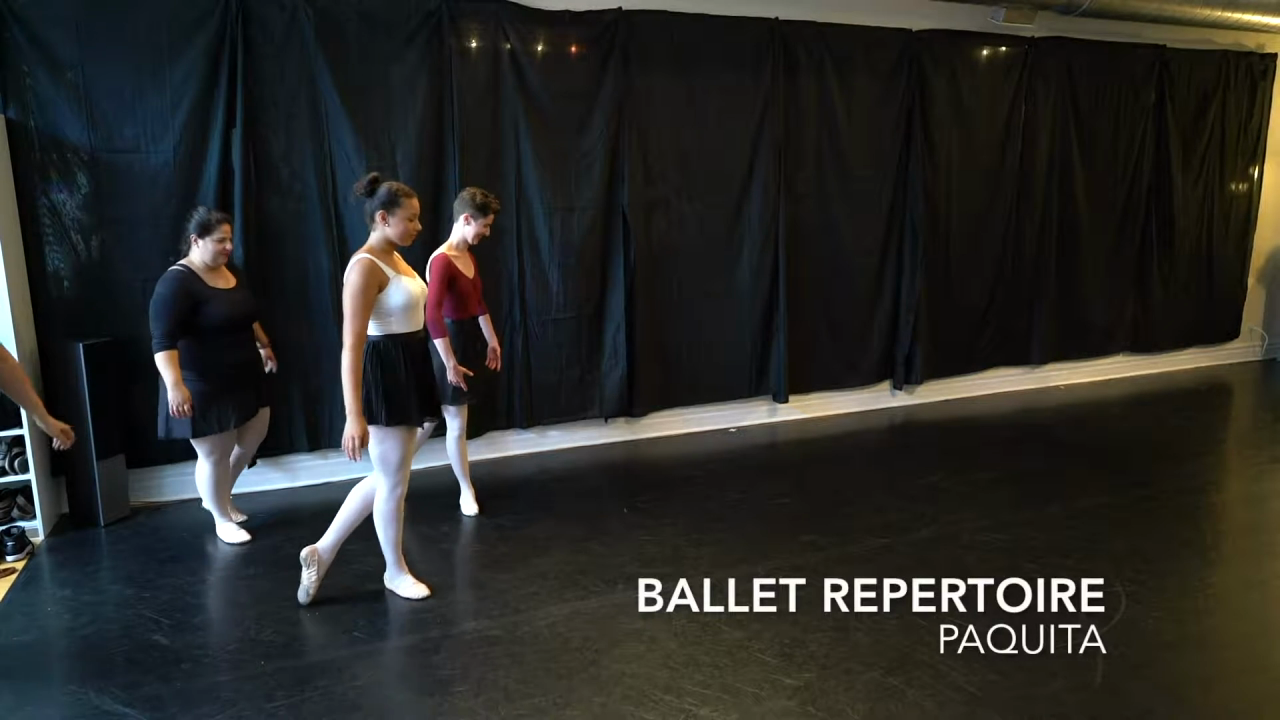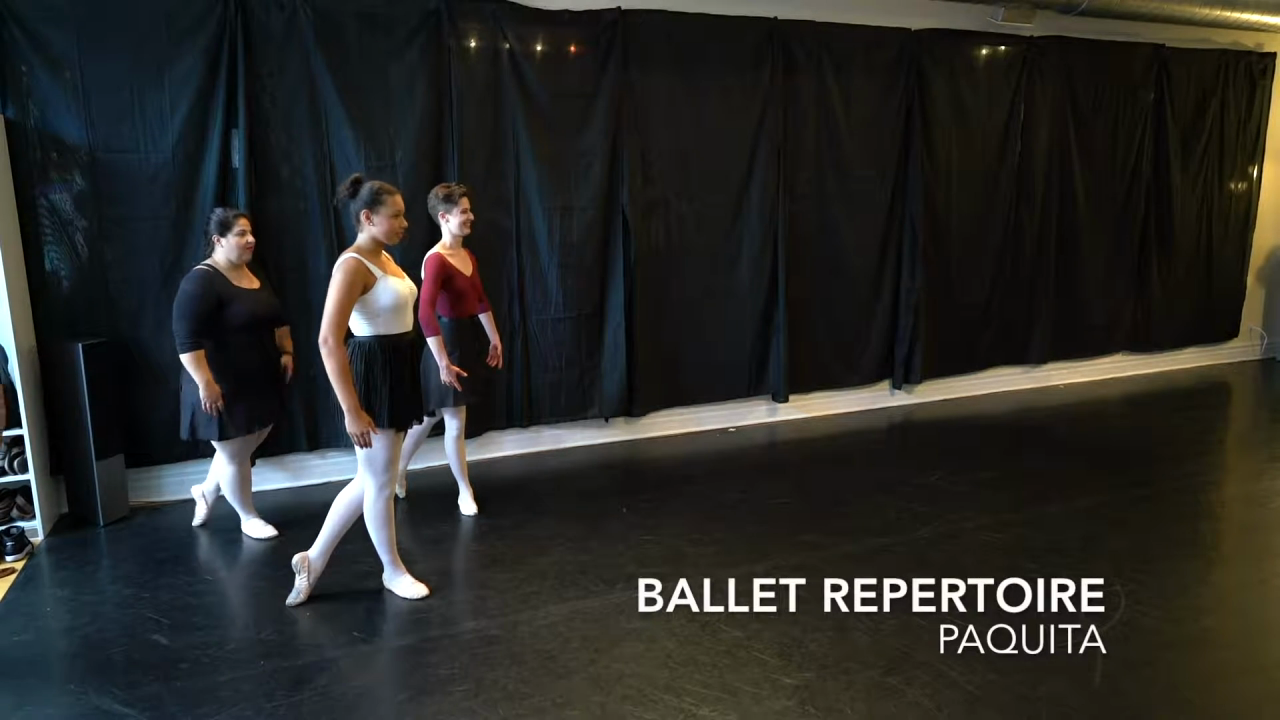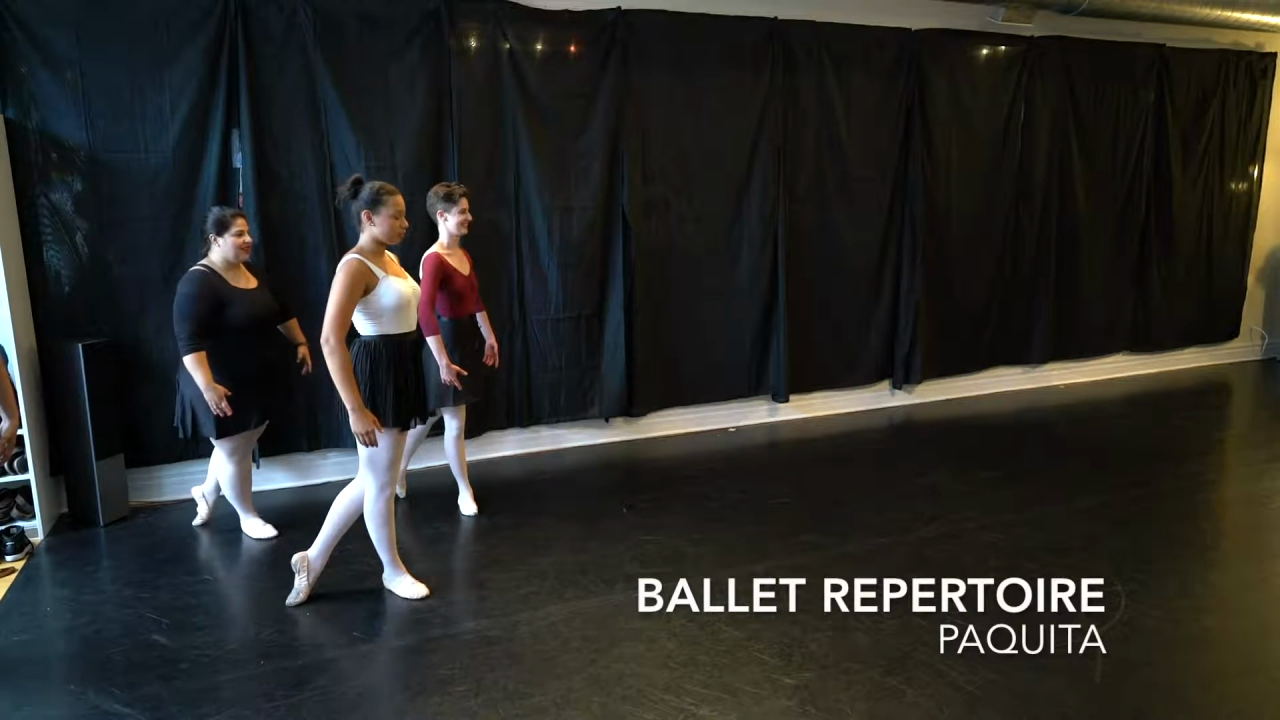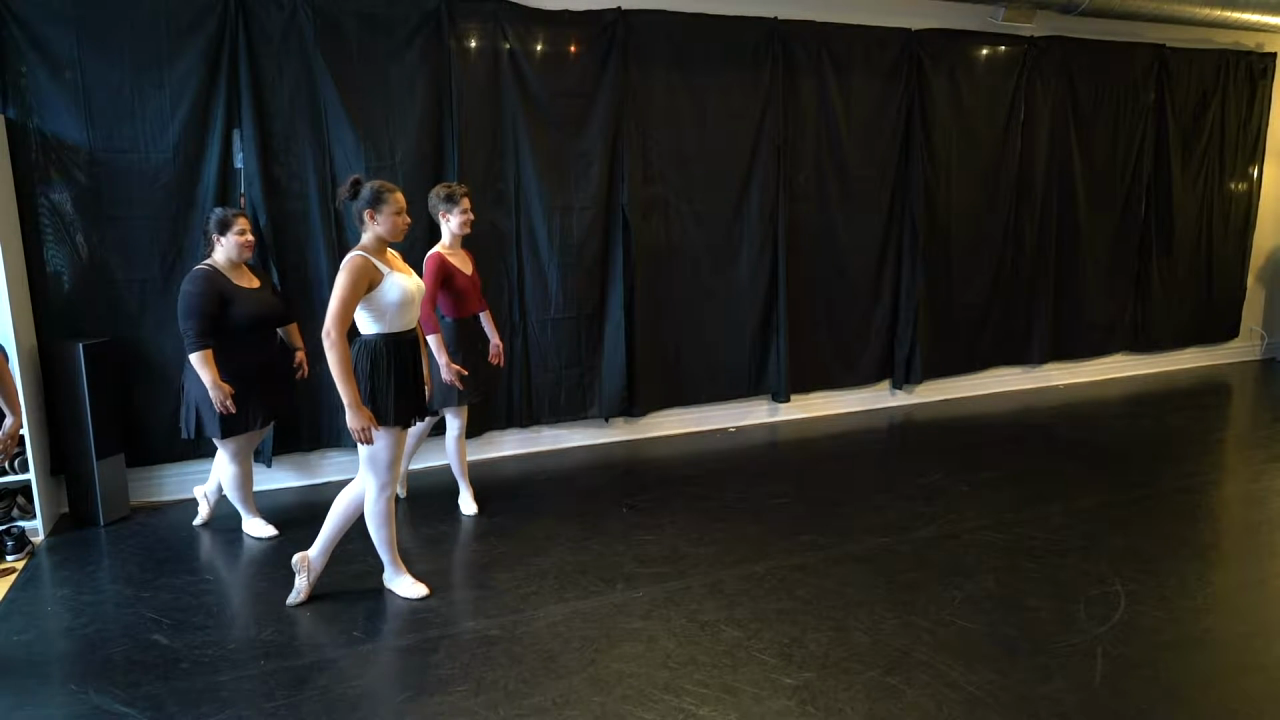
dt=1s
person 1, frame 1
left shoulder: (394, 258)
right shoulder: (366, 267)
right elbow: (352, 345)
right wrist: (354, 416)
left hip: (408, 372)
right hip: (384, 377)
left knee: (385, 477)
right knee: (393, 481)
left ankle: (321, 552)
right ankle: (395, 570)
person 1, frame 2
left shoulder: (384, 258)
right shoulder: (353, 266)
right elbow: (329, 340)
left wrist: (399, 380)
right wrist: (351, 410)
left hip: (396, 371)
right hip: (373, 375)
left knee: (369, 479)
right knee: (380, 483)
left ankle: (313, 560)
right ankle: (392, 570)
person 1, frame 3
left shoulder: (390, 259)
right shoulder: (356, 267)
right elbow: (332, 340)
left wrist: (414, 380)
right wrist: (356, 408)
left hip: (401, 369)
right hip: (377, 373)
left knee: (370, 478)
right knee: (381, 482)
left ankle: (313, 559)
right ankle: (393, 570)
person 1, frame 4
left shoulder: (394, 257)
right shoulder: (359, 264)
right elbow: (332, 334)
left wrist: (424, 370)
right wrist: (352, 405)
left hip: (403, 367)
right hip: (377, 370)
left knee: (370, 478)
right knee: (381, 482)
left ankle: (314, 559)
right ankle: (393, 570)
person 2, frame 1
left shoulder: (229, 271)
right shoulder: (177, 283)
right elbow: (163, 340)
left wrist: (264, 347)
right wrist: (175, 384)
left hip: (245, 379)
right hip: (205, 387)
left knee: (251, 441)
right knee: (215, 456)
left ankle: (220, 497)
right ankle: (222, 519)
person 2, frame 2
left shoulder: (252, 274)
right shoulder: (201, 282)
left elbow: (277, 317)
right elbow: (186, 338)
left wrist: (286, 352)
right wrist: (206, 383)
left hip: (260, 382)
right hip: (225, 388)
left knee: (248, 445)
right knee: (235, 454)
left ankle: (207, 490)
right ankle: (249, 518)
person 2, frame 3
left shoulder: (251, 272)
right shoulder: (198, 282)
left elbow: (280, 310)
right elbow: (189, 341)
left wrist: (300, 343)
right wrist: (207, 385)
left hip: (257, 381)
right hip: (224, 388)
left knee: (240, 444)
right knee: (234, 451)
left ankle: (207, 493)
right ankle: (248, 516)
person 2, frame 4
left shoulder: (255, 273)
right shoulder: (202, 281)
left elbow: (282, 313)
right elbow: (195, 339)
left wrist: (297, 347)
right wrist: (213, 383)
left hip: (261, 380)
right hip: (226, 386)
left knee: (245, 445)
right knee: (236, 451)
left ankle: (209, 492)
right ankle: (250, 516)
person 3, frame 1
left shoulder: (469, 256)
right shoulder: (441, 260)
right elbow: (432, 317)
left wrist: (491, 341)
right wrist: (449, 363)
left hip: (469, 340)
right hip: (449, 345)
right knee: (456, 424)
right ankle: (466, 492)
person 3, frame 2
left shoulder: (468, 255)
right shoulder: (436, 260)
left elbow: (480, 300)
right elbow: (426, 314)
left wrist: (494, 338)
right wrist: (443, 361)
left hip: (469, 338)
right hip: (448, 341)
left knee: (430, 415)
right knee: (455, 424)
left ankle: (397, 472)
right ankle: (465, 492)
person 3, frame 3
left shoulder: (464, 254)
right shoulder: (434, 260)
left elbow: (476, 300)
right elbow: (425, 313)
left wrist: (489, 337)
right wrist: (443, 360)
left hip: (468, 338)
right hip: (447, 340)
left knee: (430, 414)
right knee: (456, 423)
left ankle: (398, 472)
right ankle: (465, 491)
person 3, frame 4
left shoulder: (466, 255)
right shoulder: (436, 259)
left elbow: (478, 299)
right elbow: (425, 312)
left wrist: (493, 336)
right wrist: (442, 360)
left hip: (471, 338)
right hip: (450, 340)
left knee: (431, 414)
right knee: (456, 423)
left ankle: (398, 472)
right ankle: (464, 491)
